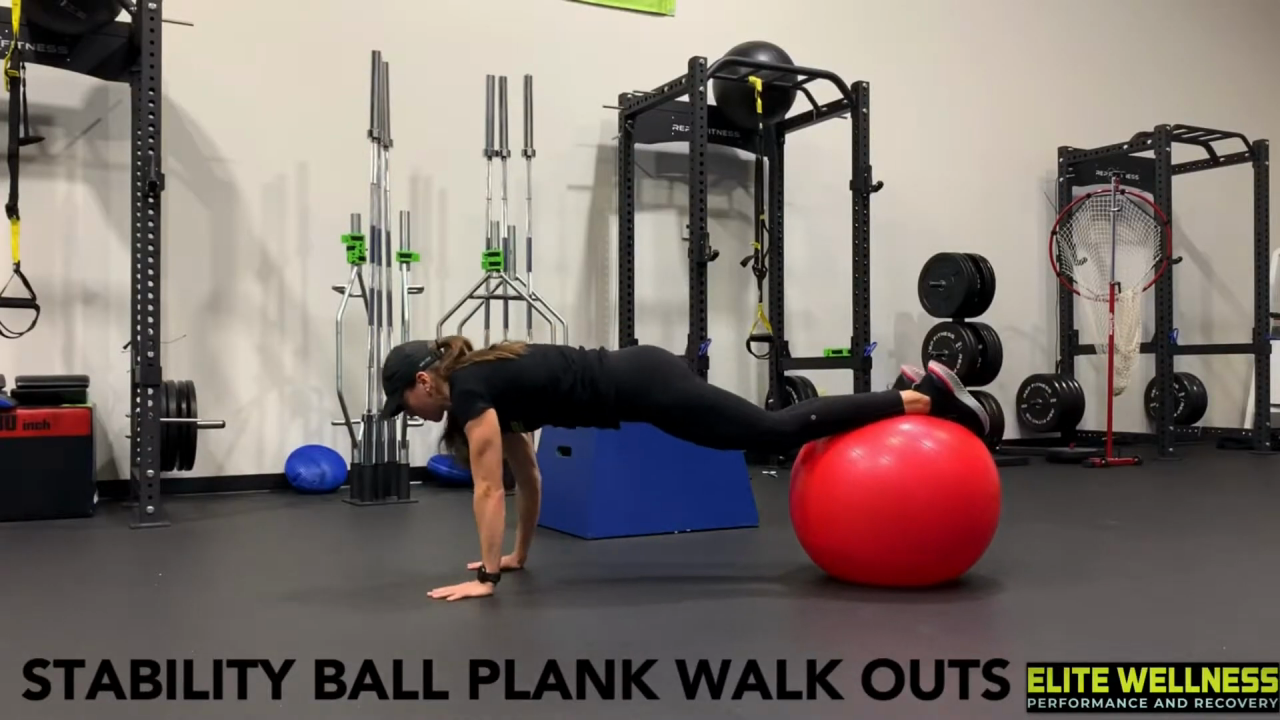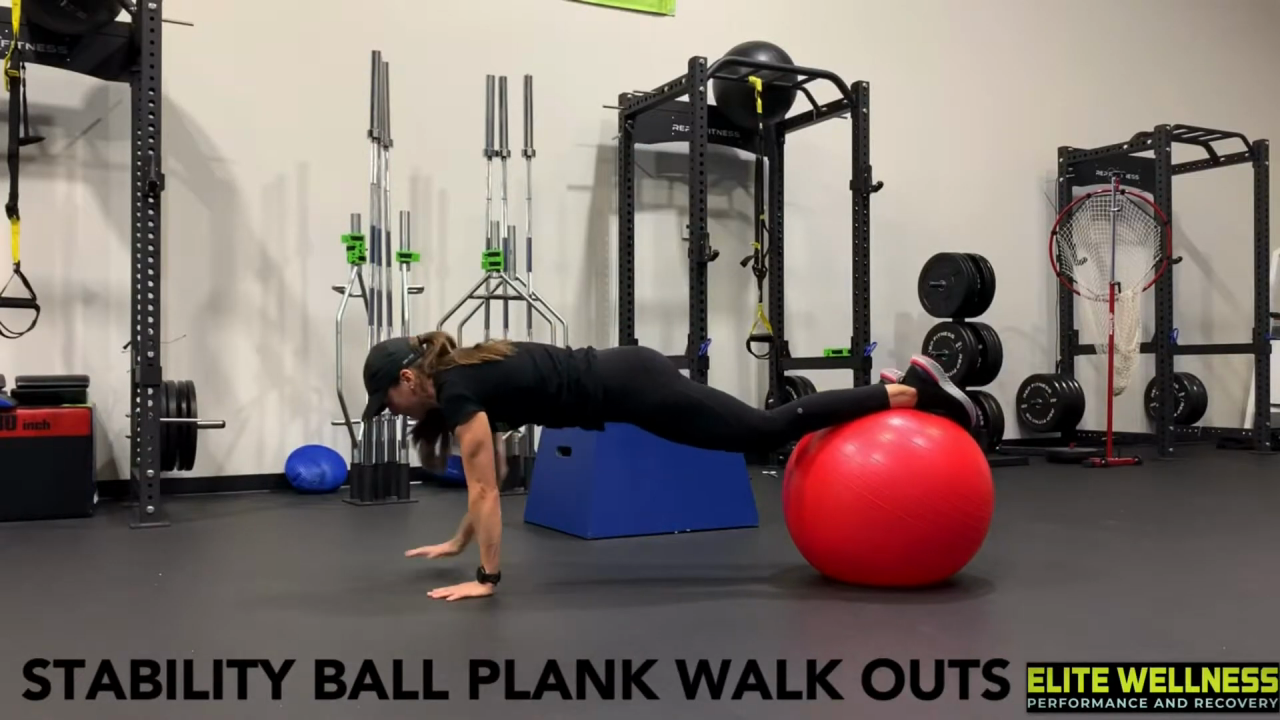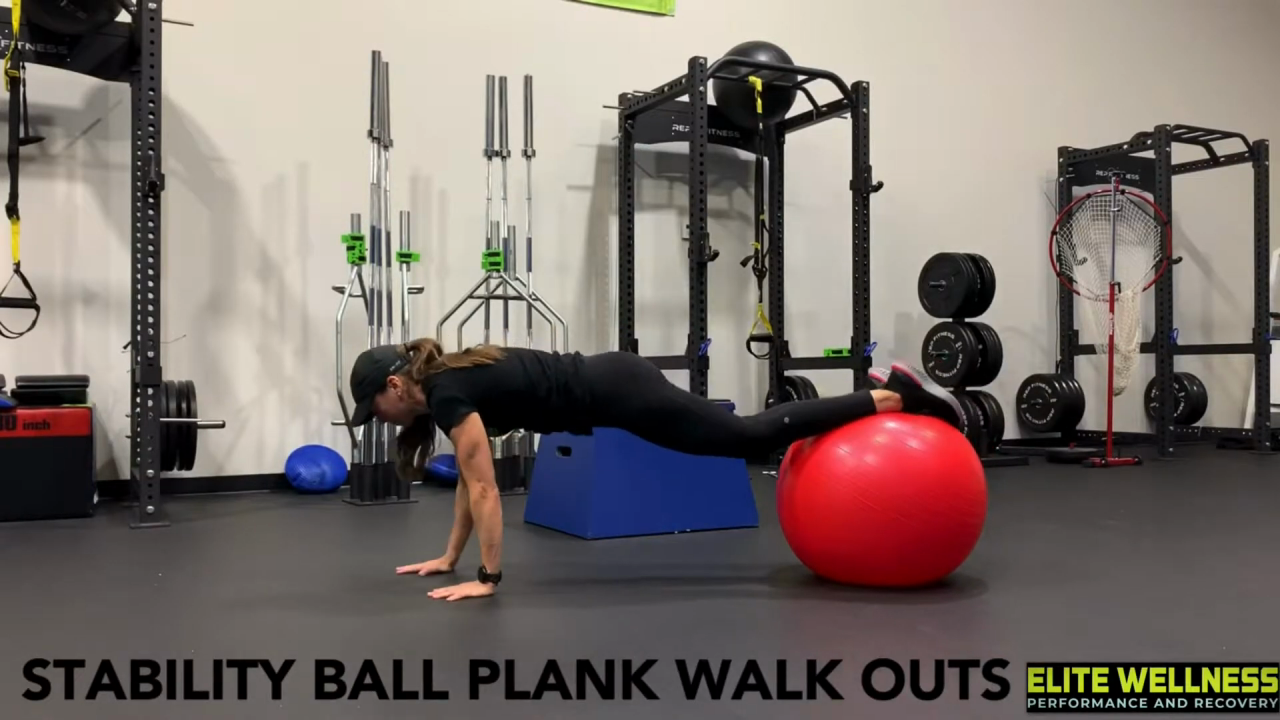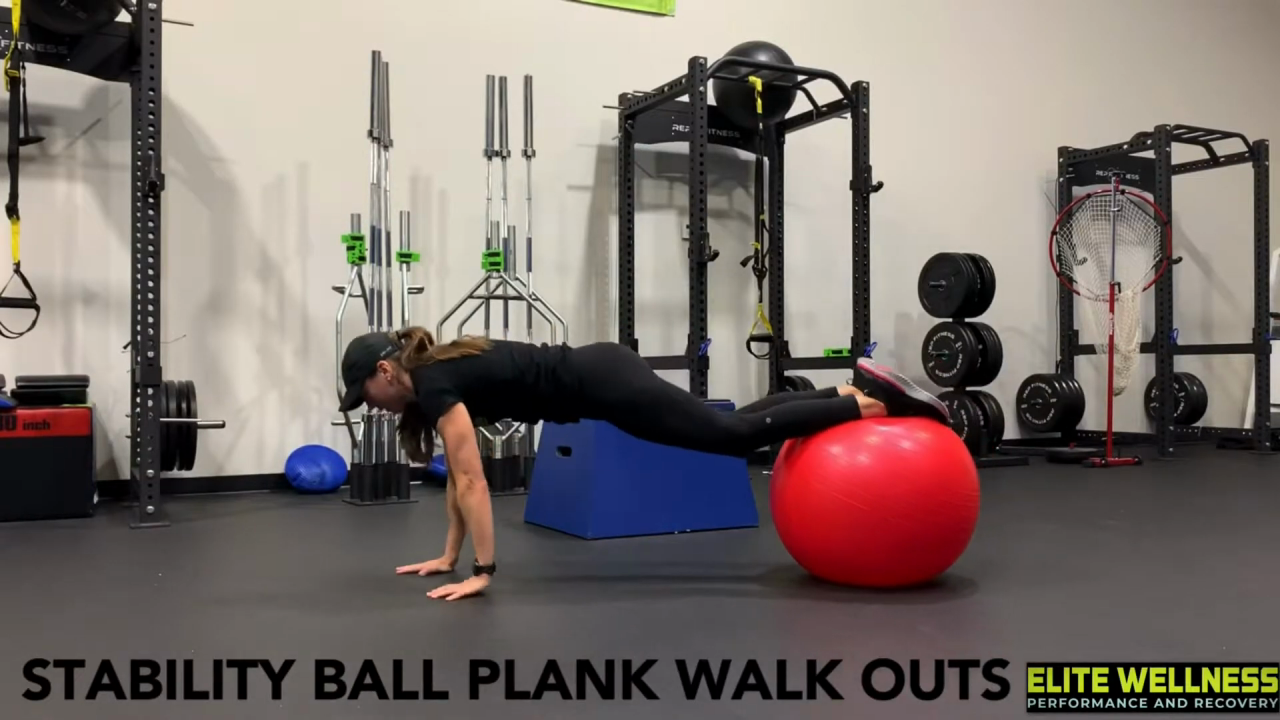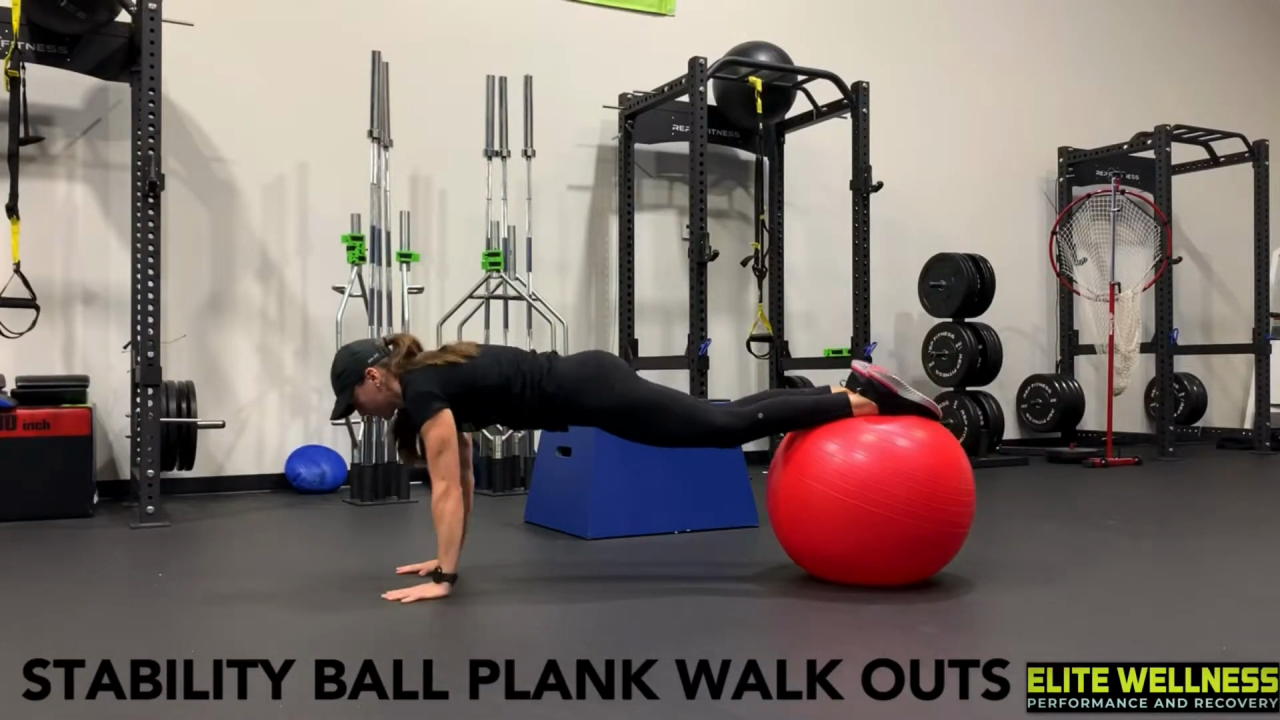
dt=0.2s
person 1, frame 1
left shoulder: (468, 390)
right shoulder: (489, 381)
left elbow: (489, 490)
right elbow: (529, 476)
left wrist: (487, 575)
right wrist: (520, 553)
left hip: (643, 387)
right hip: (640, 374)
left knee: (783, 431)
right knee: (778, 425)
left ankle: (929, 396)
right ankle: (903, 389)
person 1, frame 2
left shoulder: (455, 392)
right shoulder: (469, 378)
left elbow: (483, 489)
right elbow: (489, 483)
left wrist: (486, 577)
right wrist: (458, 543)
left hip: (630, 388)
right hip: (626, 375)
left knee: (770, 429)
right knee: (765, 427)
left ankle: (914, 390)
right ankle: (890, 388)
person 1, frame 3
left shoulder: (446, 394)
right shoulder: (453, 384)
left elbow: (484, 489)
right elbow: (470, 483)
left wrist: (489, 577)
right wrist: (450, 556)
left hip: (619, 393)
right hip: (614, 381)
left knee: (754, 438)
right knee: (745, 433)
left ankle: (895, 395)
right ankle: (868, 393)
person 1, frame 4
left shoulder: (434, 384)
right shoulder: (444, 375)
left elbow: (473, 482)
right elbow: (462, 478)
left wrist: (483, 570)
right wrist: (450, 554)
left hip: (605, 382)
right hip: (600, 375)
left knee: (739, 435)
right knee: (736, 424)
left ankle: (880, 402)
right ankle: (855, 387)
person 1, frame 5
left shoulder: (422, 390)
right shoulder: (437, 381)
left elbow: (446, 487)
right elbow: (464, 476)
left wrist: (443, 577)
right wrist: (444, 558)
left hip: (591, 391)
right hip: (588, 381)
left knee: (730, 427)
right knee: (727, 418)
left ankle: (872, 400)
right ankle: (847, 387)
